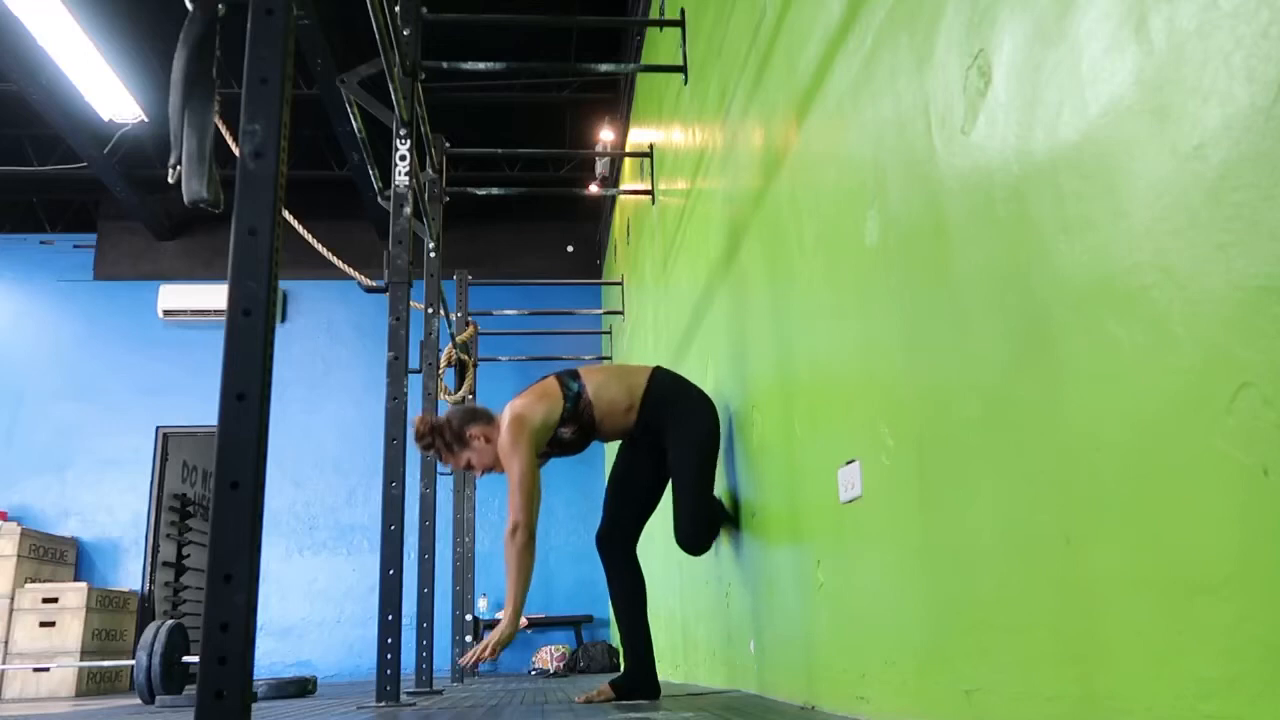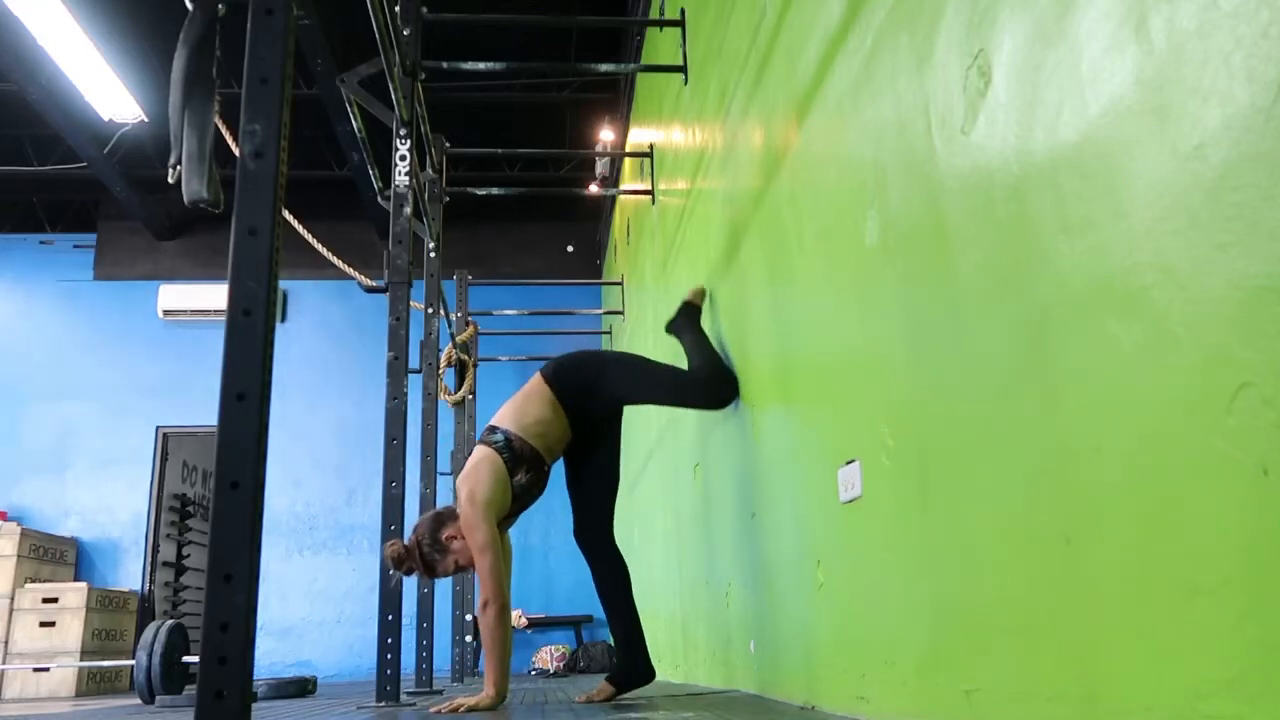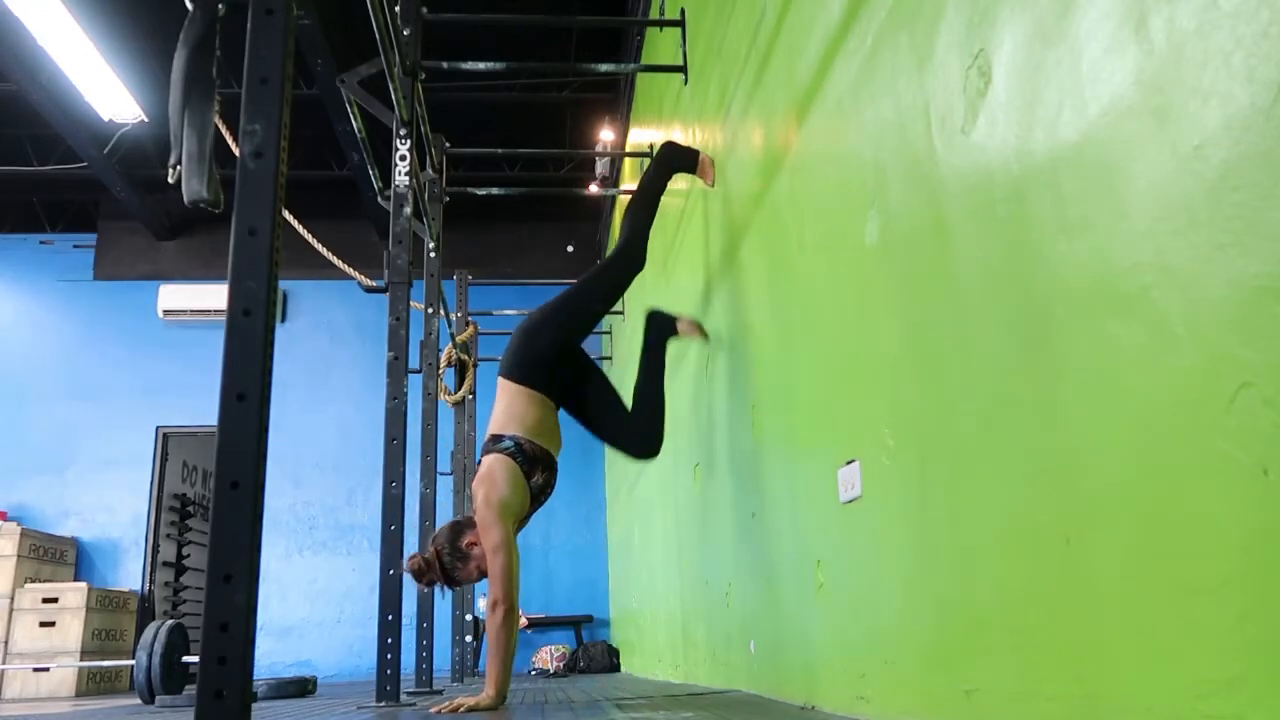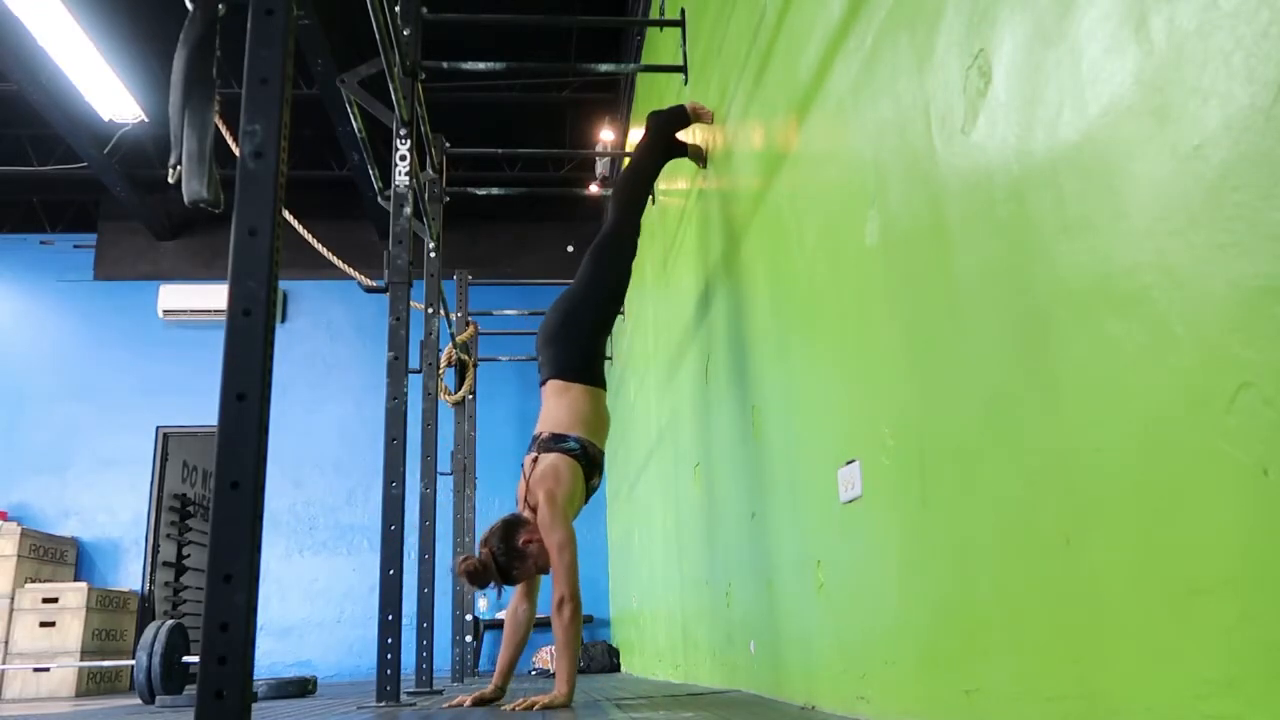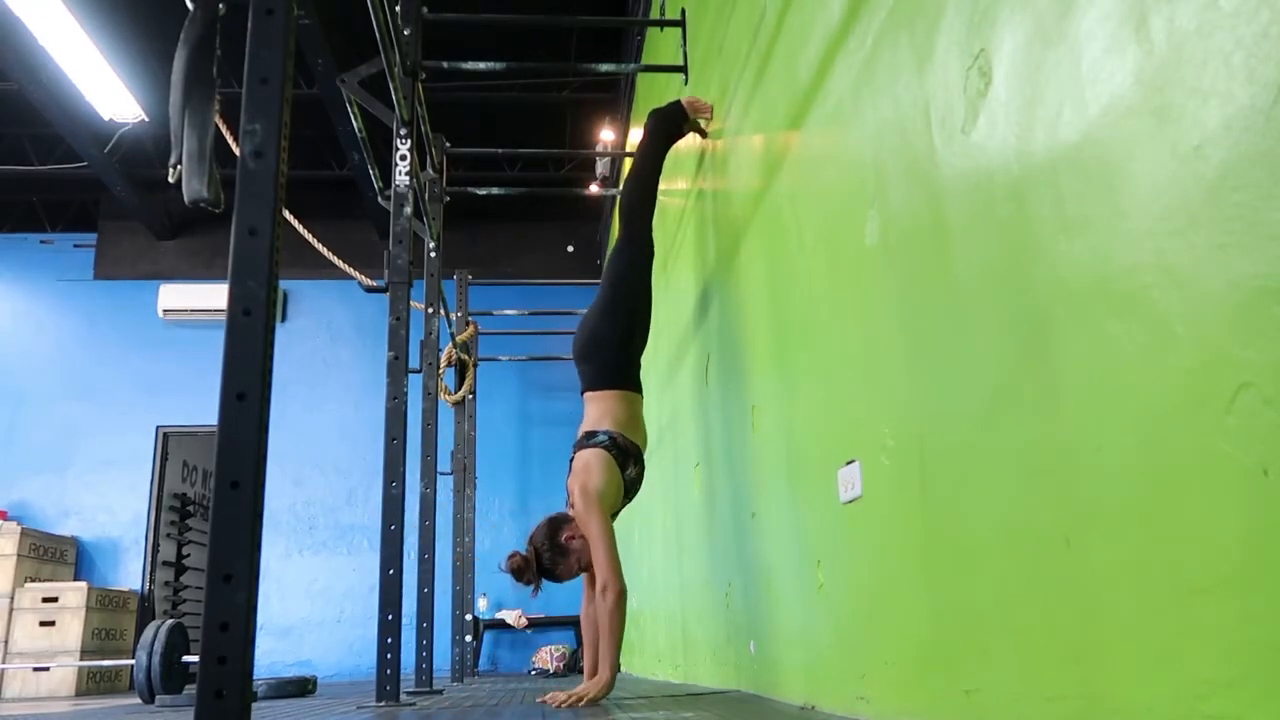
dt=1s
person 1, frame 1
left shoulder: (515, 427)
right shoulder: (518, 427)
left elbow: (520, 528)
right elbow: (521, 527)
left wrist: (509, 619)
right wrist: (510, 616)
left hip: (680, 410)
right hip: (651, 425)
left knee: (691, 536)
right knee: (614, 541)
left ankle: (711, 514)
right ankle: (639, 675)
person 1, frame 2
left shoulder: (475, 504)
right shoulder: (487, 513)
left elbow: (492, 603)
right elbow: (495, 602)
left wrist: (493, 692)
right wrist: (495, 689)
left hip: (585, 382)
right hip: (581, 410)
left knee: (716, 389)
right knee: (594, 537)
left ankle: (687, 322)
right ankle: (632, 664)
person 1, frame 3
left shoulder: (492, 509)
right shoulder: (497, 509)
left elbow: (502, 605)
right elbow: (503, 604)
left wrist: (492, 693)
right wrist: (495, 690)
left hip: (543, 354)
right hip: (544, 367)
left knee: (627, 256)
right knee: (640, 440)
left ankle: (676, 160)
right ankle: (660, 329)
person 1, frame 4
left shoulder: (545, 500)
right shoulder: (534, 505)
left elbow: (565, 600)
right elbow: (526, 601)
left wrist: (562, 691)
right wrist: (496, 686)
left hip: (572, 339)
right hip: (568, 345)
left knee: (620, 225)
right knee: (618, 232)
left ankle: (667, 132)
person 1, frame 5
left shoulder: (589, 496)
right shoulder: (589, 500)
left elbow: (609, 589)
right elbow: (599, 591)
left wrist: (604, 677)
right wrist: (592, 677)
left hip: (608, 356)
right hip: (608, 364)
left knee: (633, 234)
right knee: (633, 243)
left ankle: (668, 125)
